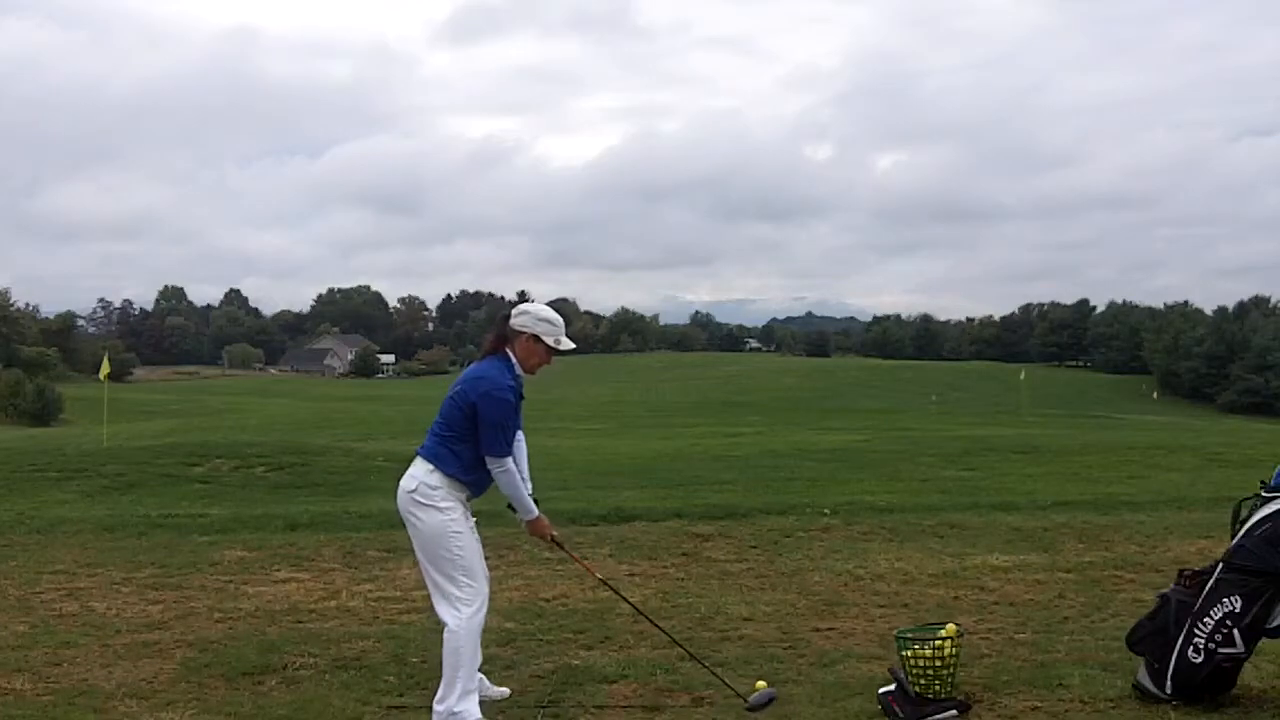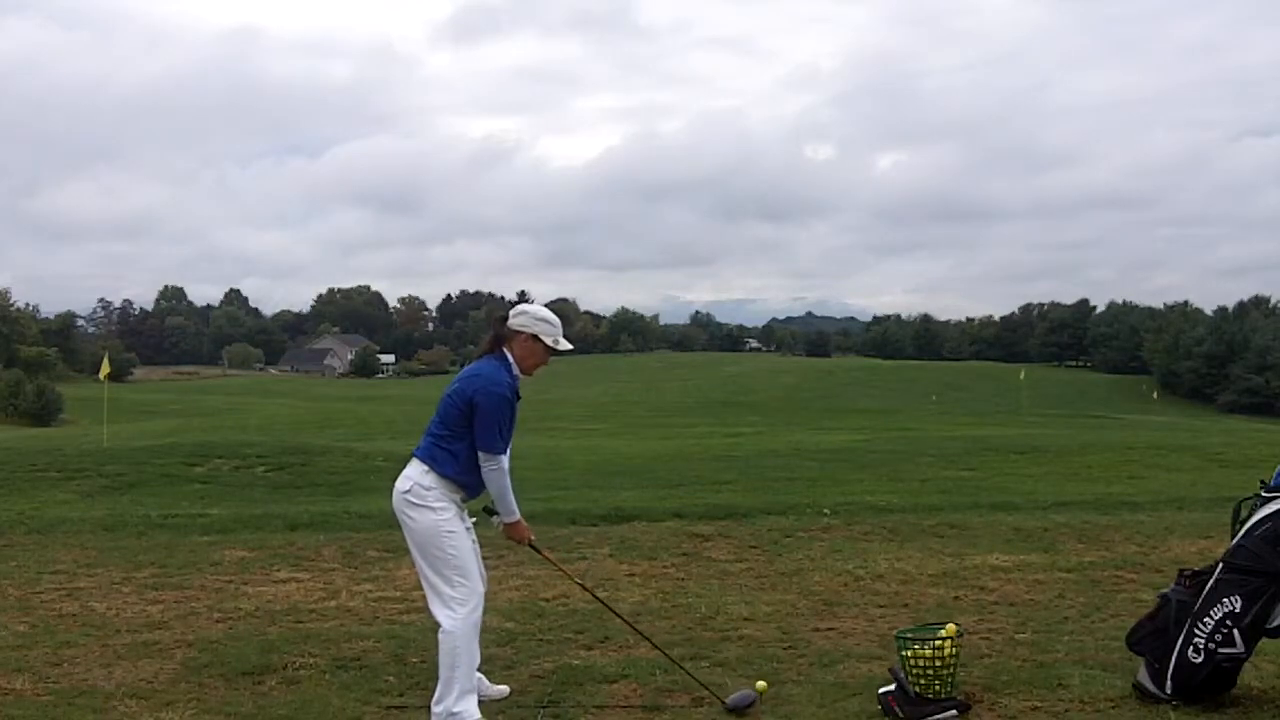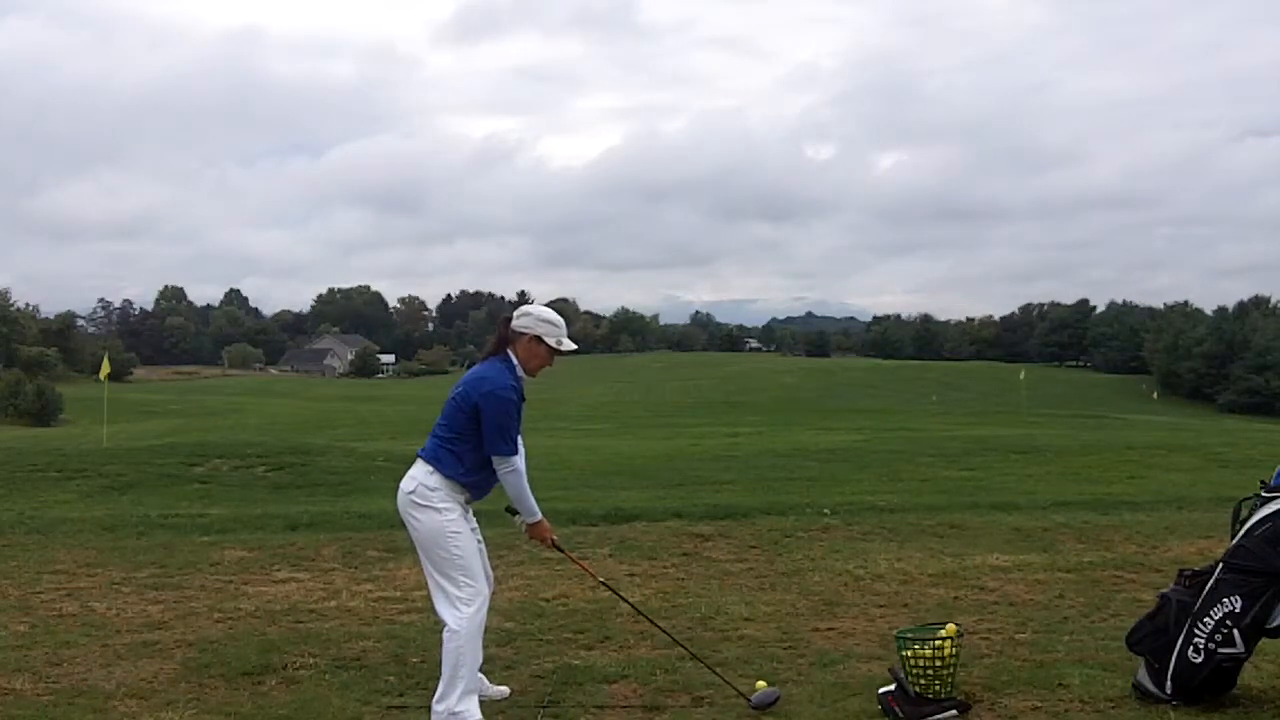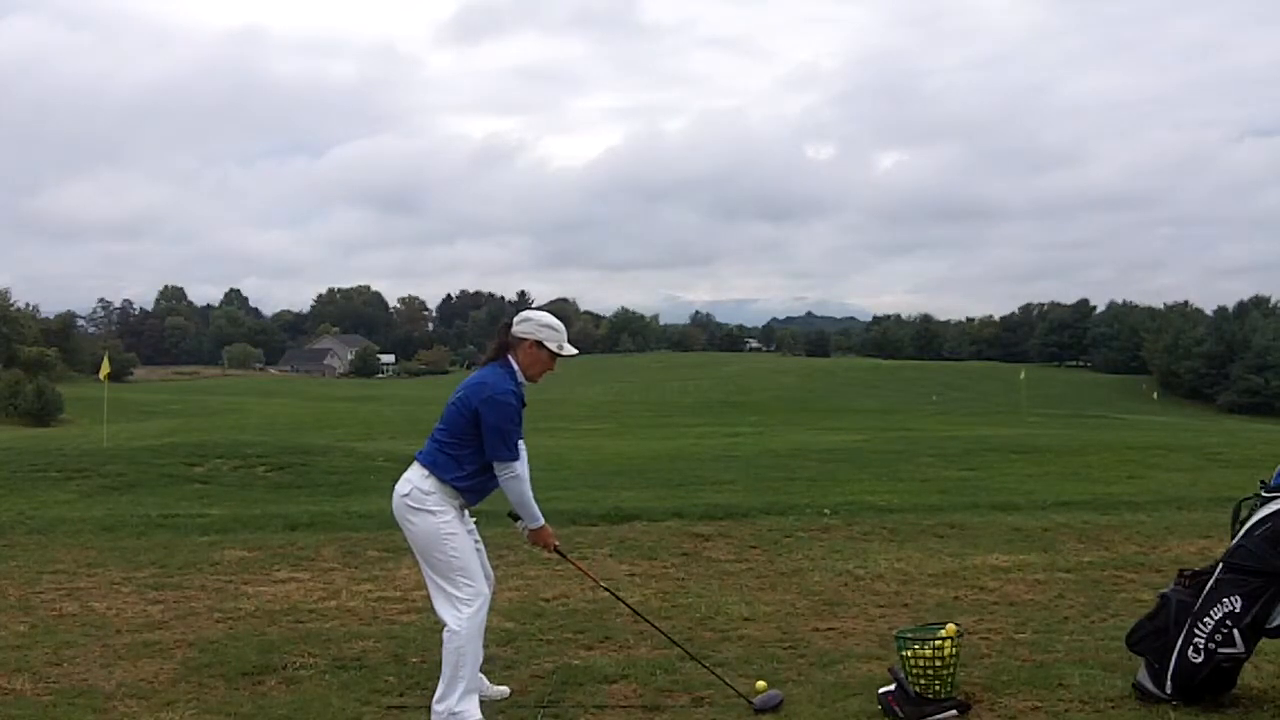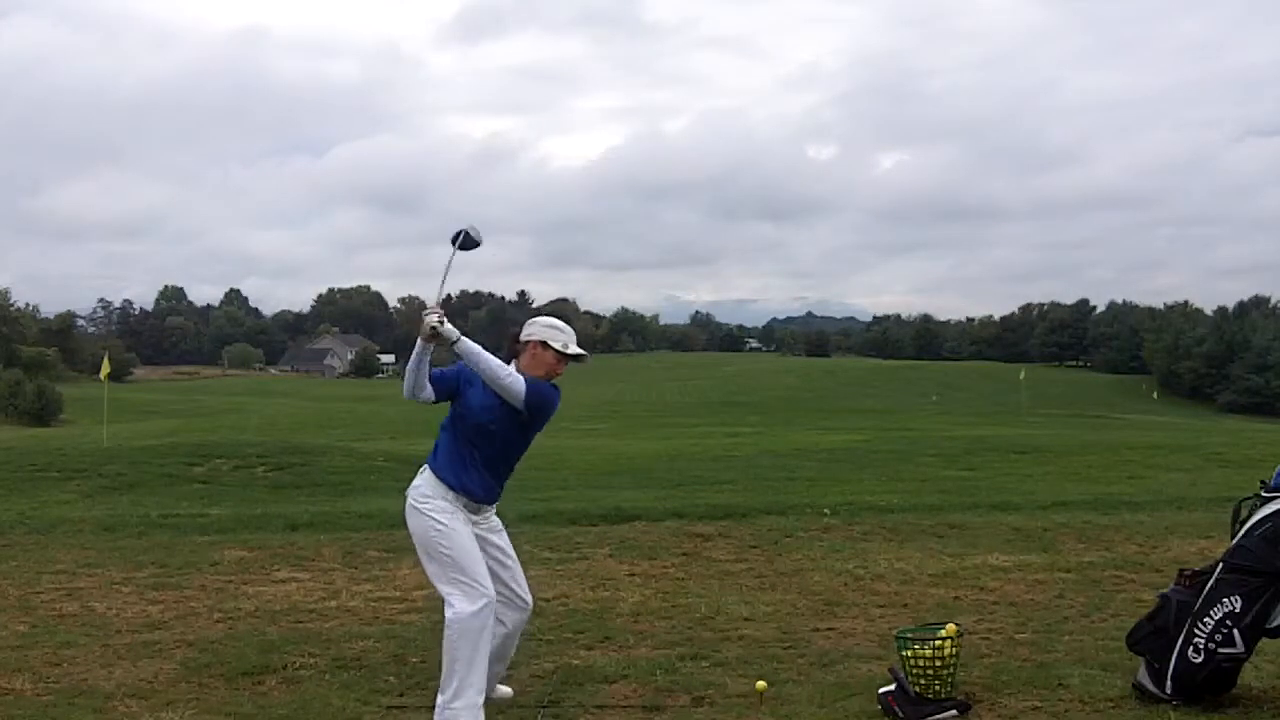
dt=1s
person 1, frame 1
left shoulder: (500, 373)
right shoulder: (495, 385)
left elbow: (515, 438)
right elbow: (499, 463)
left wrist: (529, 500)
right wrist: (530, 515)
left hip: (444, 492)
right hip: (432, 495)
left knee: (474, 586)
right knee: (466, 600)
left ankle: (466, 679)
person 1, frame 2
left shoulder: (496, 374)
right shoulder: (494, 383)
left elbow: (497, 452)
right elbow: (492, 462)
left wrist: (509, 512)
right wrist: (511, 519)
left hip: (440, 493)
right hip: (427, 495)
left knee: (471, 587)
right knee: (462, 600)
left ankle: (465, 680)
person 1, frame 3
left shoulder: (501, 375)
right shoulder: (497, 386)
left elbow: (513, 448)
right elbow: (505, 464)
left wrist: (527, 512)
right wrist: (533, 518)
left hip: (446, 493)
right hip: (432, 496)
left knee: (479, 587)
right knee: (467, 600)
left ankle: (466, 679)
person 1, frame 4
left shoulder: (504, 381)
right shoulder: (497, 391)
left elbow: (517, 452)
right elbow: (506, 470)
left wrist: (529, 515)
right wrist: (536, 523)
left hip: (444, 498)
right hip: (427, 499)
left knee: (480, 585)
right knee: (468, 600)
left ankle: (466, 679)
person 1, frame 5
left shoulder: (545, 397)
right shoulder: (469, 375)
left elbow: (507, 384)
right elbow: (415, 392)
left wrist: (454, 337)
right wrist: (425, 341)
left hip: (480, 510)
right hip: (435, 499)
left knee: (516, 603)
right knee: (474, 598)
left ankle: (479, 680)
